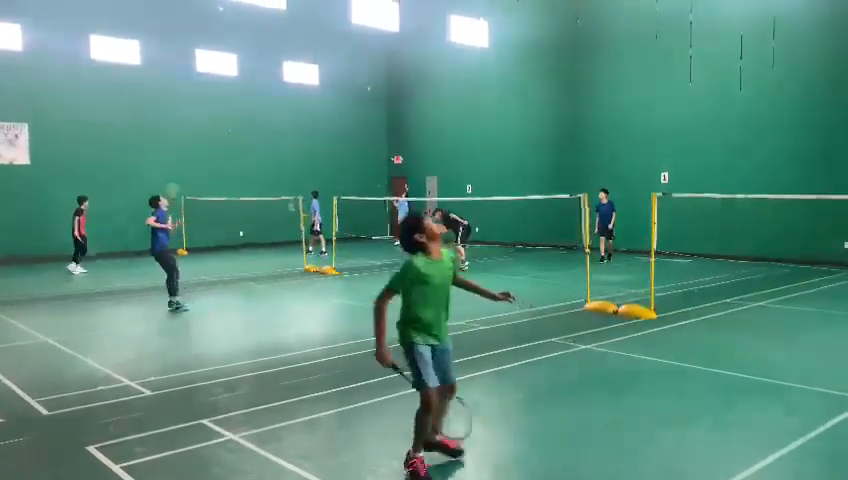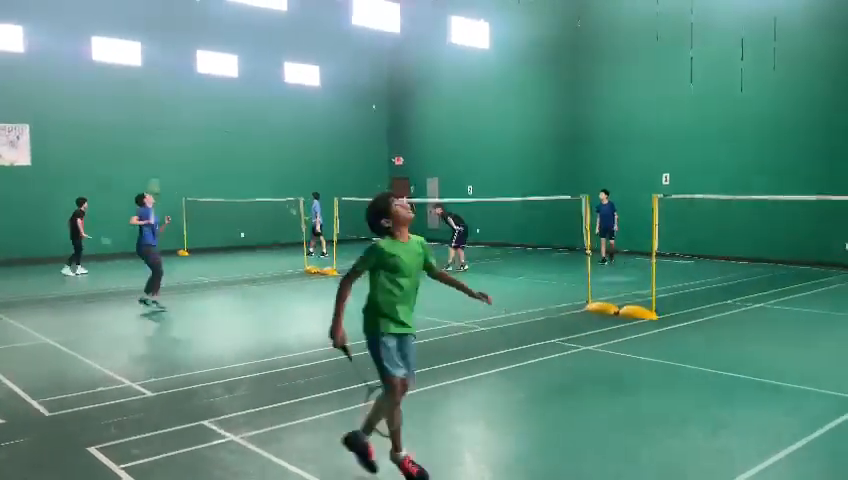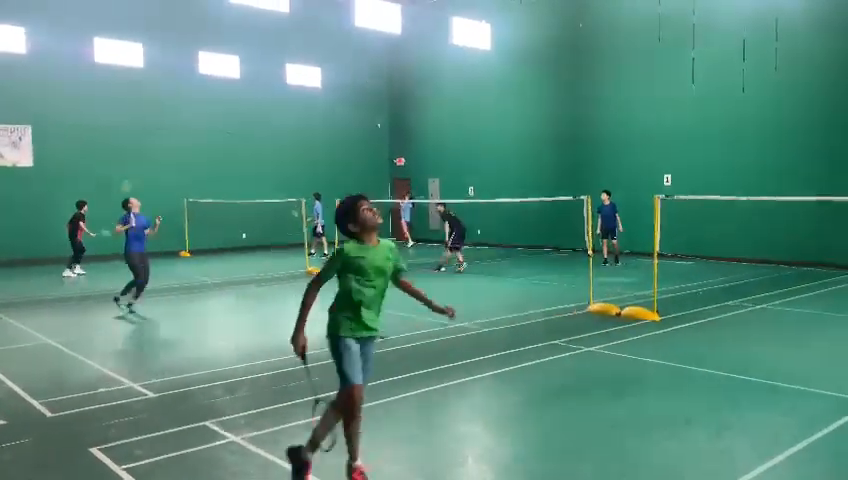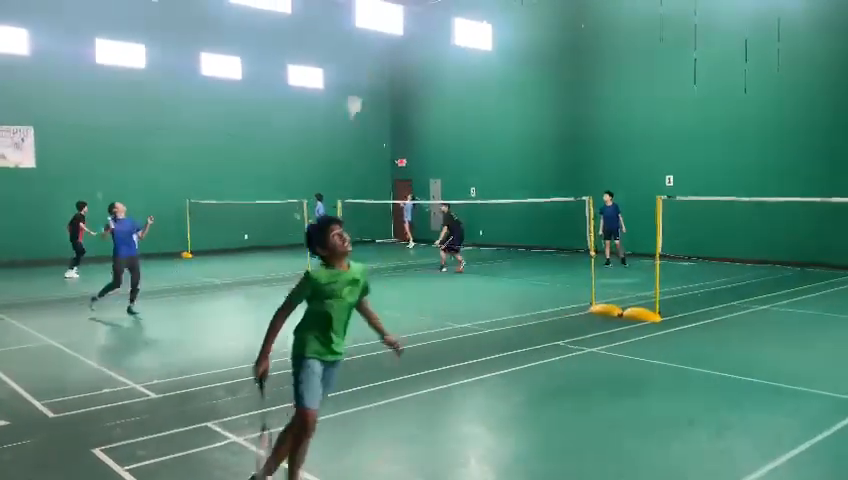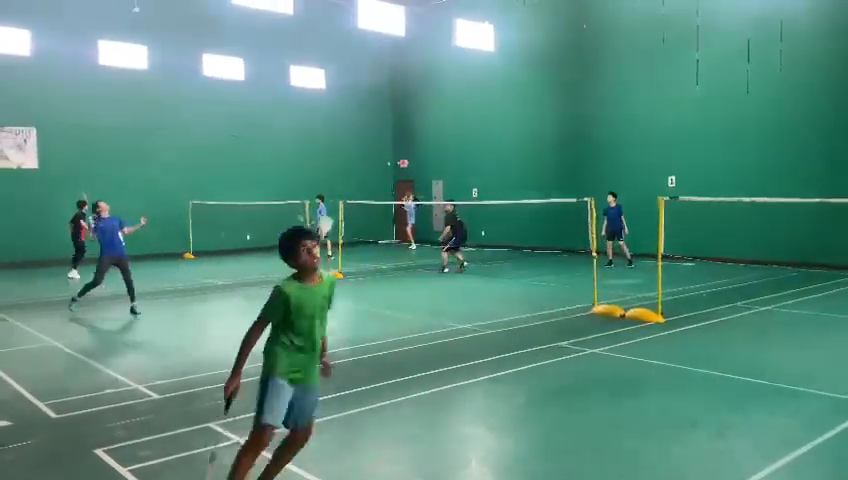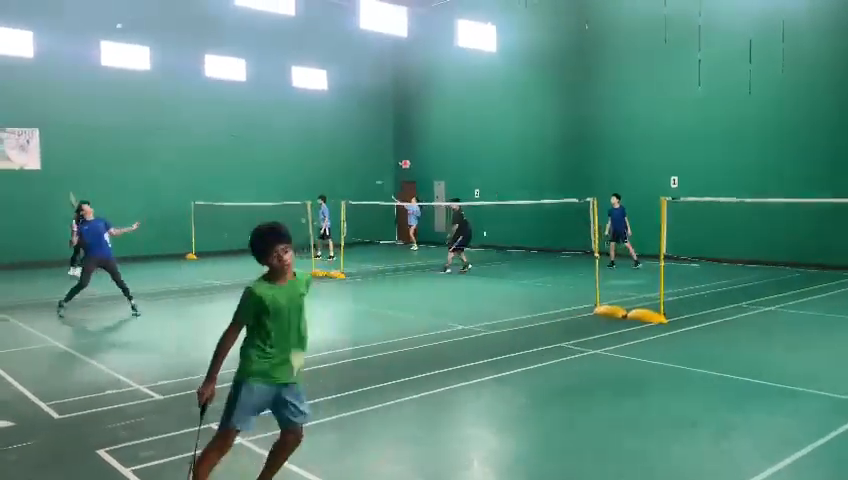
dt=0.1s
person 1, frame 1
left shoulder: (448, 257)
right shoulder: (413, 266)
left elbow: (458, 280)
right elbow: (382, 301)
left wrist: (494, 295)
right wrist: (381, 344)
left hip: (438, 335)
right hip: (415, 337)
left knee: (448, 388)
right knee: (430, 398)
left ankle: (434, 436)
right ankle: (415, 455)
person 1, frame 2
left shoulder: (419, 244)
right shoulder: (379, 248)
left elbow: (434, 271)
right elbow: (347, 281)
left wrist: (470, 291)
right wrist: (337, 324)
left hip: (404, 325)
right hip: (381, 326)
left knee: (400, 386)
right knee: (395, 388)
left ankle: (361, 436)
right ankle: (399, 454)
person 1, frame 3
left shoulder: (388, 249)
right shoulder: (347, 252)
left elbow: (401, 280)
right elbow: (314, 286)
left wrist: (432, 305)
right wrist: (300, 330)
left hip: (368, 331)
right hip: (345, 330)
left knee: (349, 397)
right knee: (354, 396)
left ankle: (307, 451)
person 1, frame 4
left shoulder: (359, 272)
right shoulder: (315, 277)
right elbow: (282, 313)
left wrist: (383, 334)
right wrist: (264, 356)
left hip: (333, 353)
right hip: (309, 352)
left knee: (304, 419)
right knee: (306, 419)
person 1, frame 5
left shoulder: (329, 283)
right shoulder: (285, 291)
right elbow: (255, 332)
left wrist: (323, 354)
right wrist: (235, 376)
left hip: (307, 373)
right hip: (280, 372)
left knee: (301, 434)
right knee: (261, 437)
person 1, frame 6
left shoulder: (304, 280)
right shoulder: (256, 292)
right elbow: (230, 335)
right wrist: (210, 381)
left hip: (286, 376)
right hip: (255, 375)
left knee: (294, 435)
right knee: (224, 439)
person 2, frame 1
left shoulder: (164, 214)
right shoulder: (159, 212)
right elbow: (148, 222)
left wrist: (173, 226)
right wrist: (165, 226)
left hip: (162, 248)
right hip: (161, 248)
left knee: (171, 274)
right knee: (175, 273)
left ankle: (172, 300)
right ankle: (175, 300)
person 2, frame 2
left shoulder: (152, 212)
right shoulder: (143, 210)
right elbow: (132, 221)
left wrist: (166, 223)
right wrist: (147, 222)
left hip: (152, 246)
right hip: (146, 246)
left knee: (157, 272)
right knee: (158, 272)
left ankle: (152, 298)
right ankle: (145, 297)
person 2, frame 3
left shoulder: (143, 218)
right shoulder: (126, 216)
left elbow: (150, 234)
right elbow: (117, 230)
left wrist: (156, 224)
right wrist: (128, 226)
left hip: (142, 252)
right hip: (131, 253)
left knee: (144, 280)
right knee: (139, 280)
left ankle: (131, 303)
right ankle: (119, 297)
person 2, frame 4
left shoulder: (131, 221)
right shoulder: (112, 222)
left elbow: (141, 236)
right elbow: (103, 236)
left wrist: (148, 225)
right wrist: (110, 229)
left hip: (133, 256)
right hip: (119, 257)
left knee: (136, 283)
right knee: (116, 283)
left ankle: (131, 306)
right ankle: (96, 298)
person 2, frame 5
left shoulder: (116, 219)
right shoulder: (97, 222)
left elbow: (126, 231)
left wrist: (139, 225)
right wrist: (91, 229)
left hip: (121, 255)
right hip: (106, 256)
left knee: (128, 281)
right knee: (96, 281)
left ankle: (133, 305)
right ankle: (75, 298)
person 2, frame 6
left shoulder: (102, 221)
right shoulder: (81, 226)
left elbow: (114, 232)
right elbow: (74, 243)
left wrist: (131, 228)
right wrist: (74, 232)
left hip: (107, 257)
right hip: (91, 259)
left knee: (119, 281)
right knee: (82, 284)
left ankle: (132, 303)
right ankle: (63, 303)
